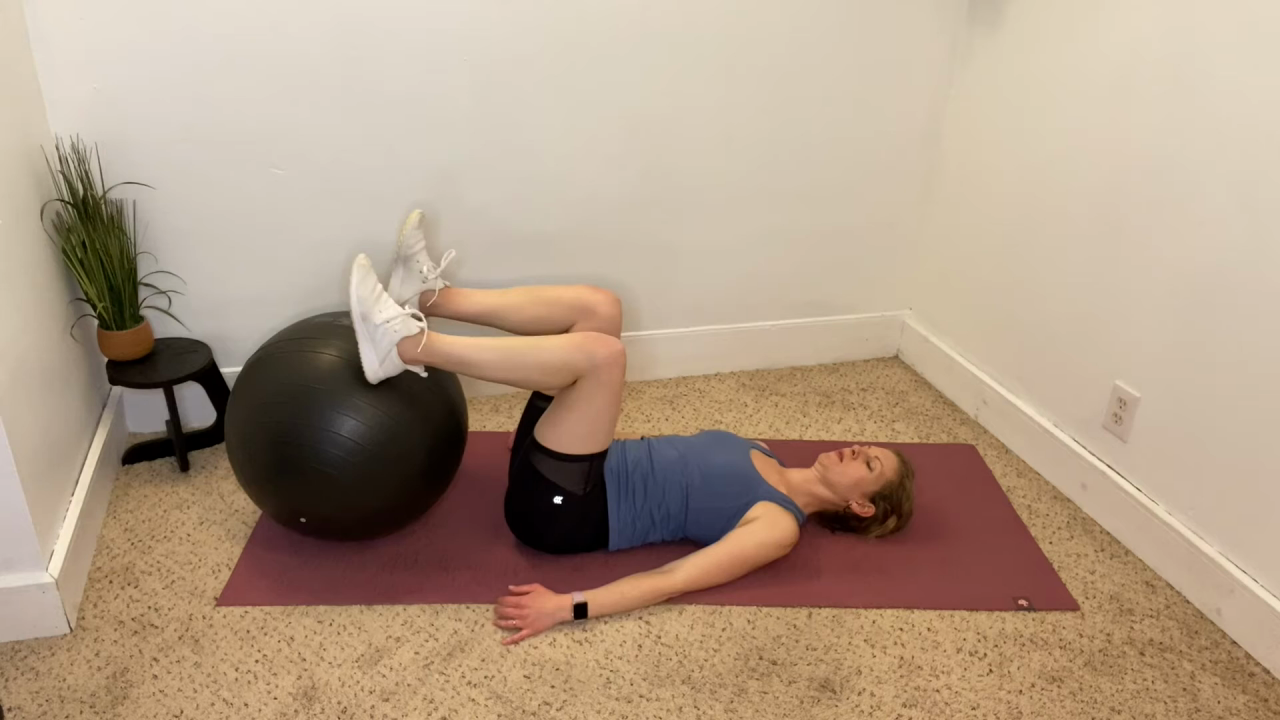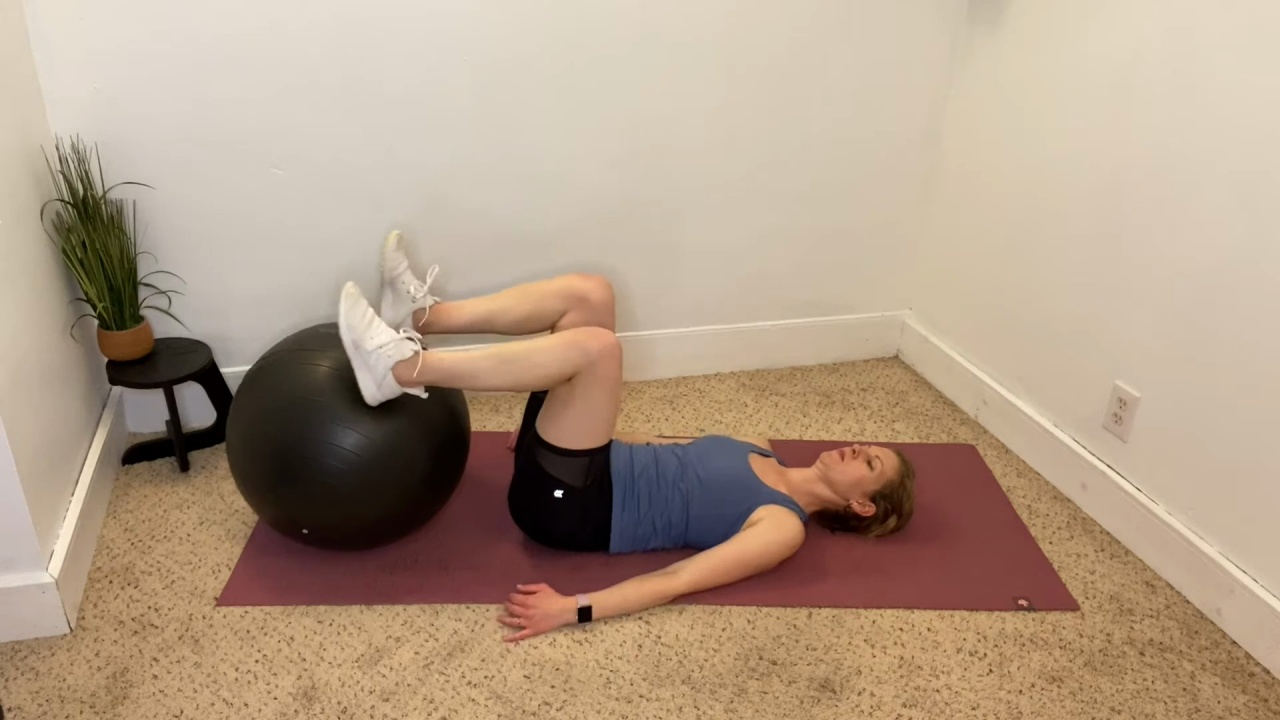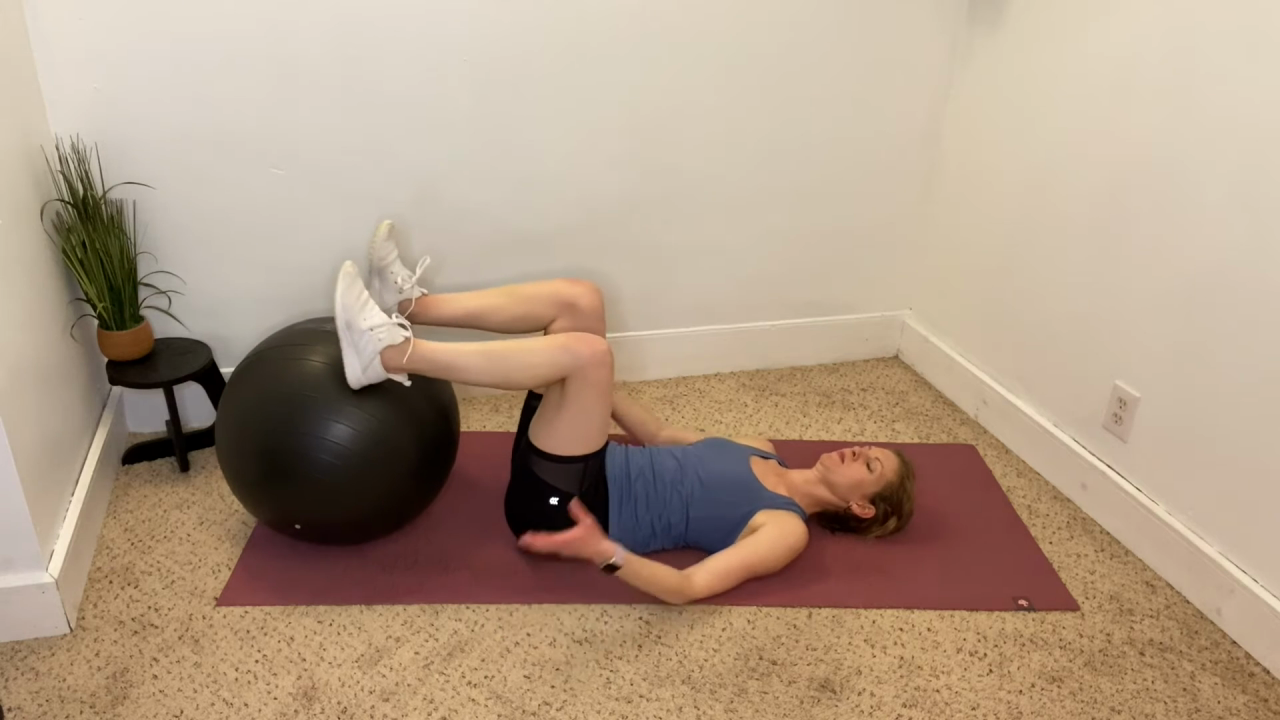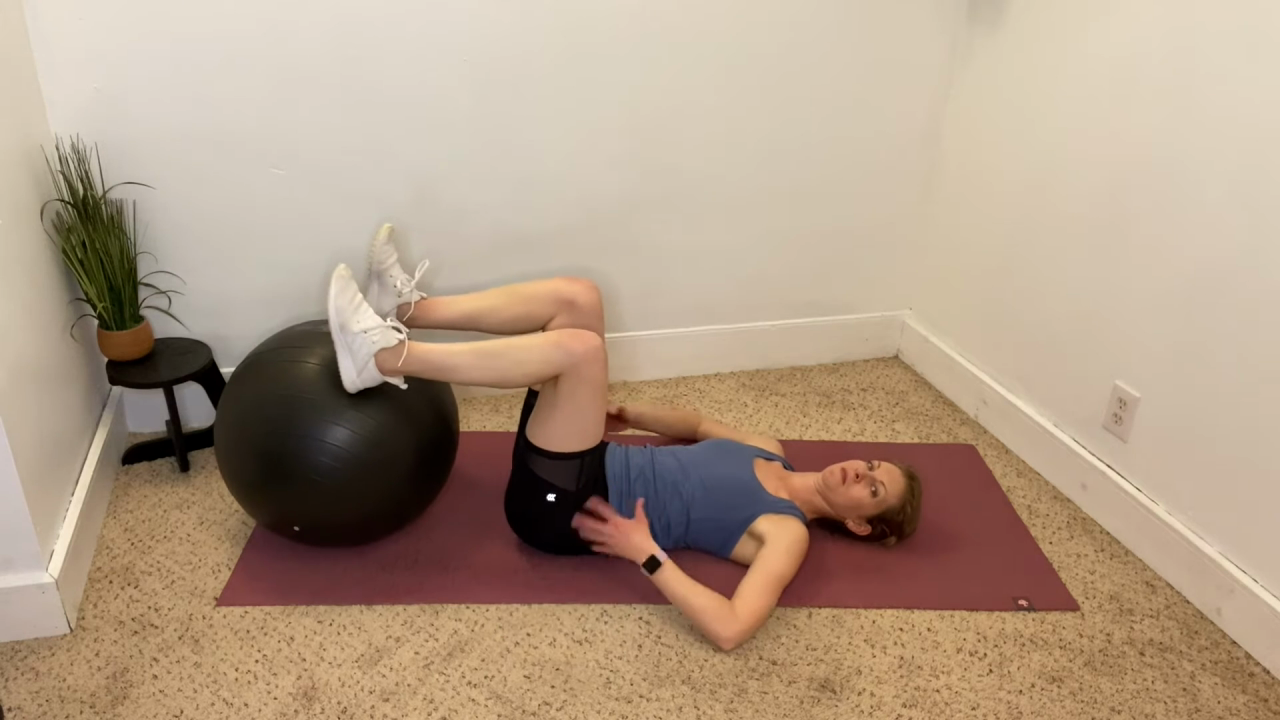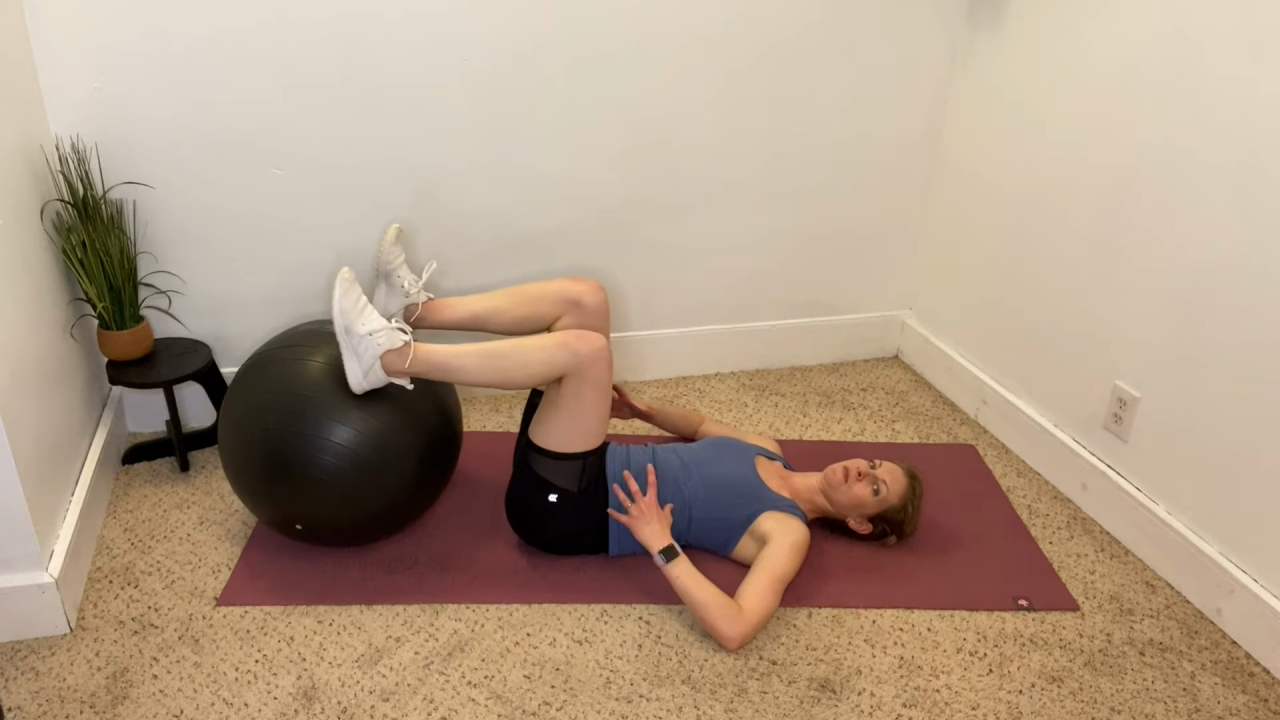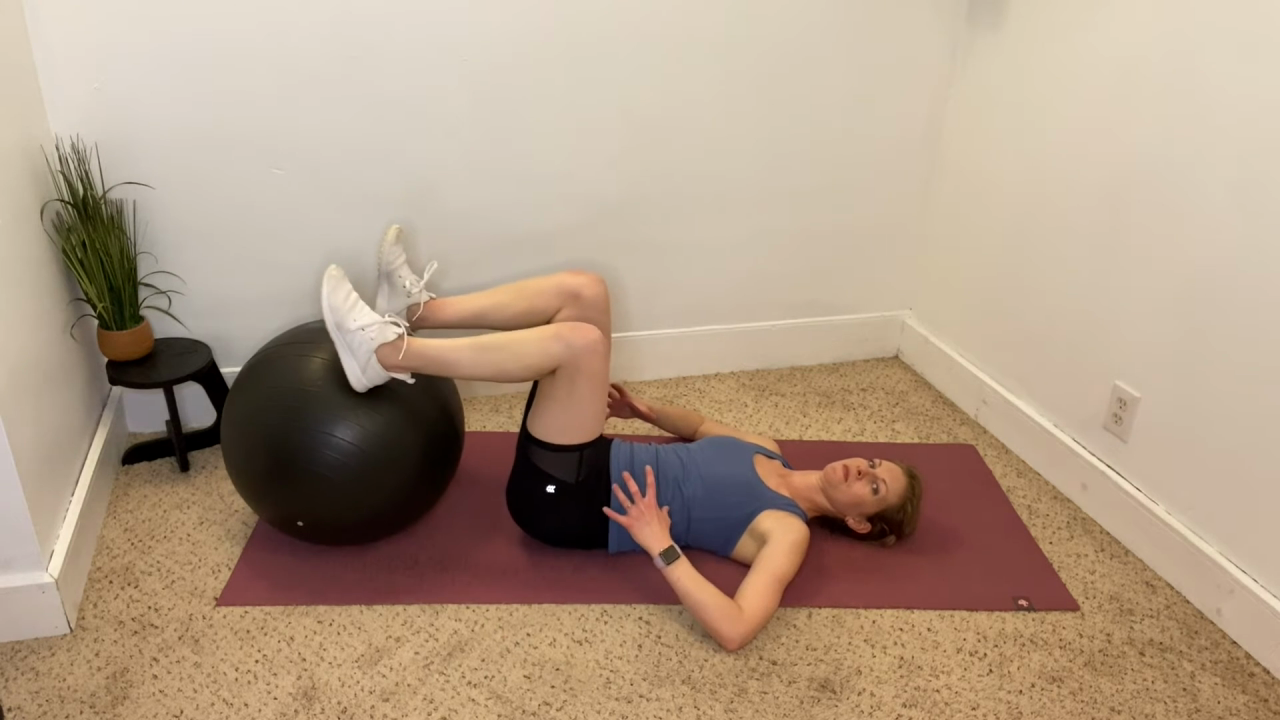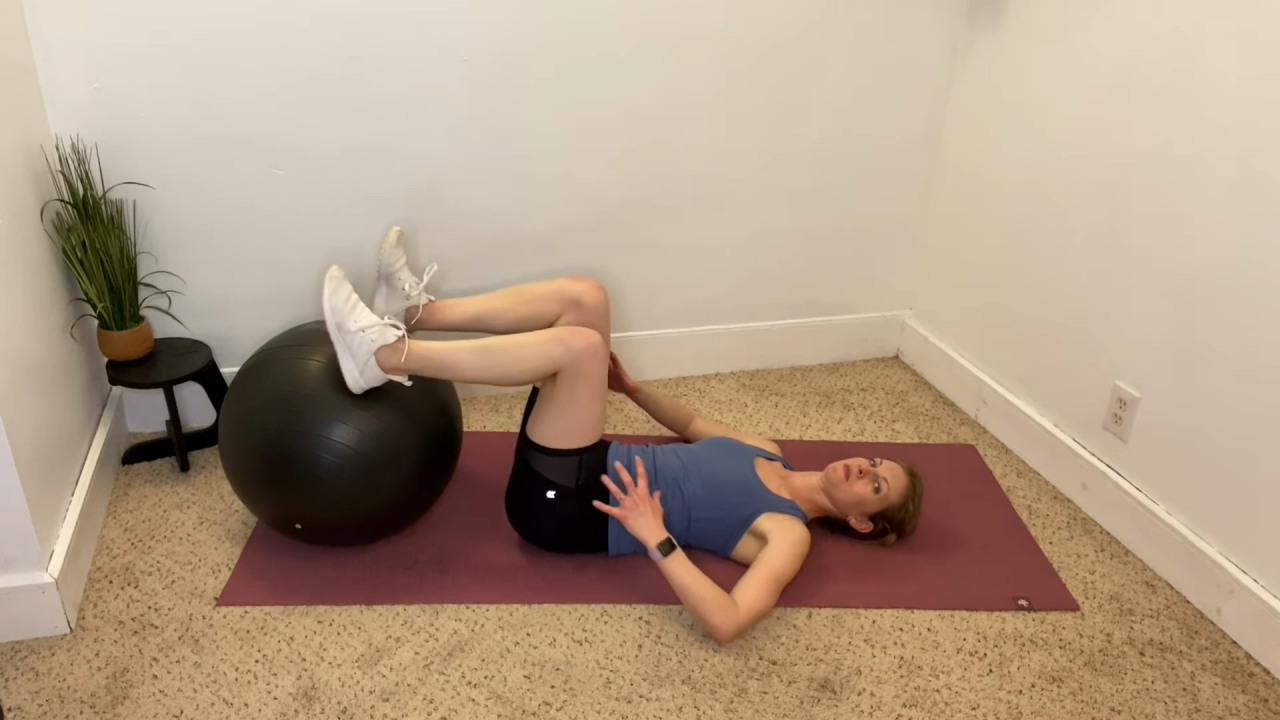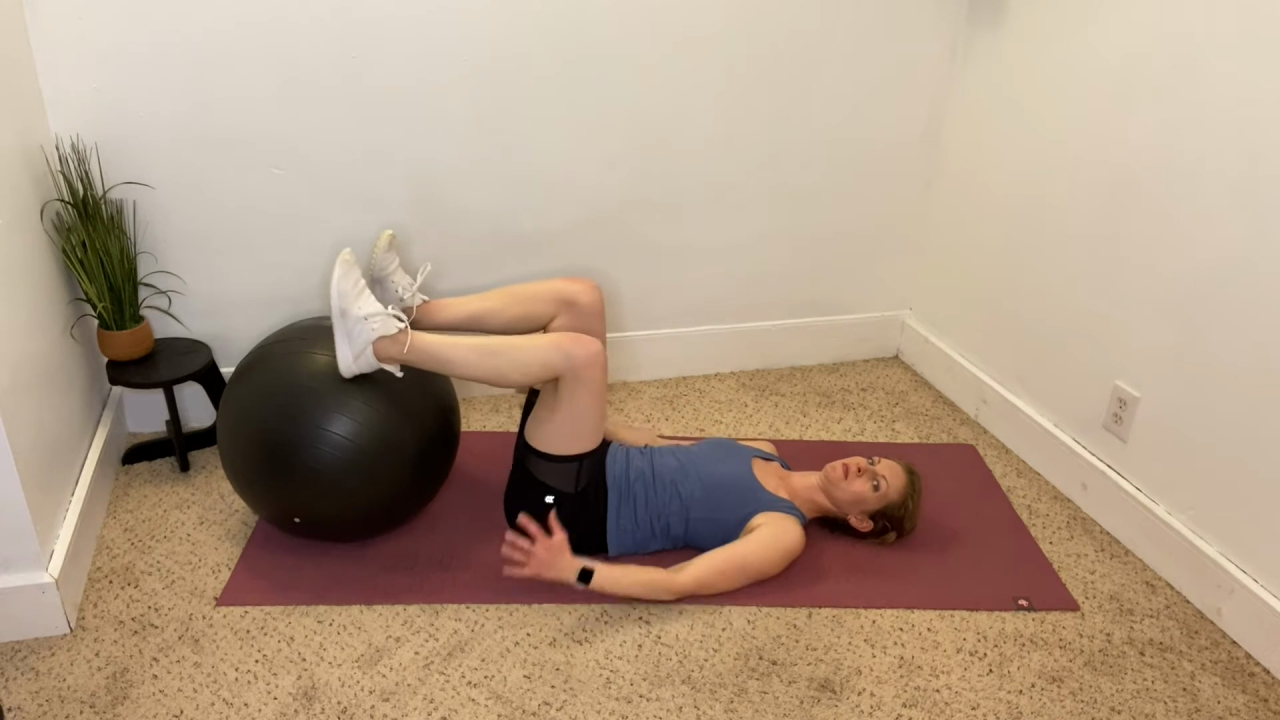
dt=0.4s
person 1, frame 1
left shoulder: (780, 525)
right shoulder: (759, 453)
left elbow: (675, 580)
left wrist: (568, 606)
right wrist: (565, 424)
left hip: (562, 509)
right hip: (585, 471)
left knee: (601, 350)
right knee: (599, 308)
left ankle: (406, 346)
right ankle: (427, 297)
person 1, frame 2
left shoulder: (784, 527)
right shoulder: (760, 451)
left elbow: (681, 580)
left wrist: (574, 609)
right wrist: (555, 430)
left hip: (568, 506)
right hip: (596, 469)
left knee: (595, 346)
right knee: (589, 292)
left ankle: (402, 368)
right ankle: (419, 315)
person 1, frame 3
left shoulder: (787, 529)
right shoulder: (760, 451)
left elbow: (687, 586)
left wrist: (605, 553)
right wrist: (586, 393)
left hip: (564, 500)
right hip: (600, 481)
left knee: (586, 352)
right knee: (578, 299)
left ankle: (391, 354)
right ankle: (407, 304)
person 1, frame 4
left shoulder: (788, 534)
right shoulder: (769, 452)
left elbow: (729, 629)
right elbow: (700, 425)
left wrist: (646, 555)
right wrist: (631, 416)
left hip: (565, 508)
right hip: (598, 470)
left knee: (579, 348)
right knee: (577, 297)
left ankle: (385, 358)
right ankle: (406, 307)
person 1, frame 5
left shoulder: (789, 533)
right shoulder: (767, 451)
left elbow: (734, 629)
right elbow: (700, 425)
left wrist: (661, 544)
right wrist: (642, 410)
left hip: (568, 509)
right hip: (594, 467)
left knee: (586, 349)
right knee: (583, 298)
left ankle: (391, 359)
right ankle: (414, 309)
person 1, frame 6
left shoulder: (789, 532)
right shoulder: (767, 451)
left elbow: (734, 629)
right elbow: (701, 427)
left wrist: (661, 546)
right wrist: (644, 410)
left hip: (569, 503)
right hip: (594, 461)
left knee: (581, 340)
right knee: (584, 290)
left ankle: (387, 353)
right ankle: (417, 309)
person 1, frame 7
left shoulder: (789, 534)
right shoulder: (767, 452)
left elbow: (727, 620)
right elbow: (692, 425)
left wrist: (657, 537)
right wrist: (629, 387)
left hip: (566, 506)
right hip: (600, 473)
left knee: (579, 344)
right knee: (584, 297)
left ankle: (385, 356)
right ankle: (415, 310)
person 1, frame 8
left shoulder: (783, 536)
right shoulder: (765, 455)
left elbow: (681, 581)
left wrist: (577, 570)
right wrist: (556, 412)
left hip: (566, 503)
right hip: (596, 465)
left knee: (580, 353)
right knee: (577, 299)
left ankle: (382, 345)
right ankle: (410, 309)
